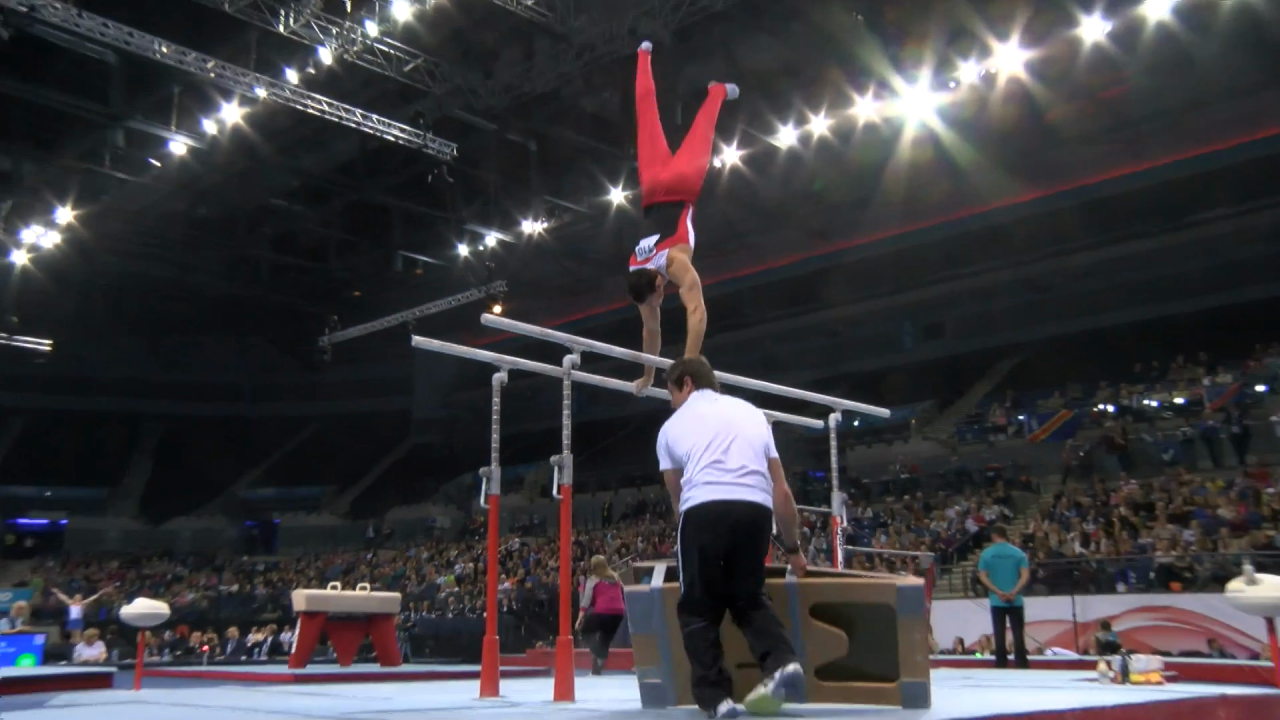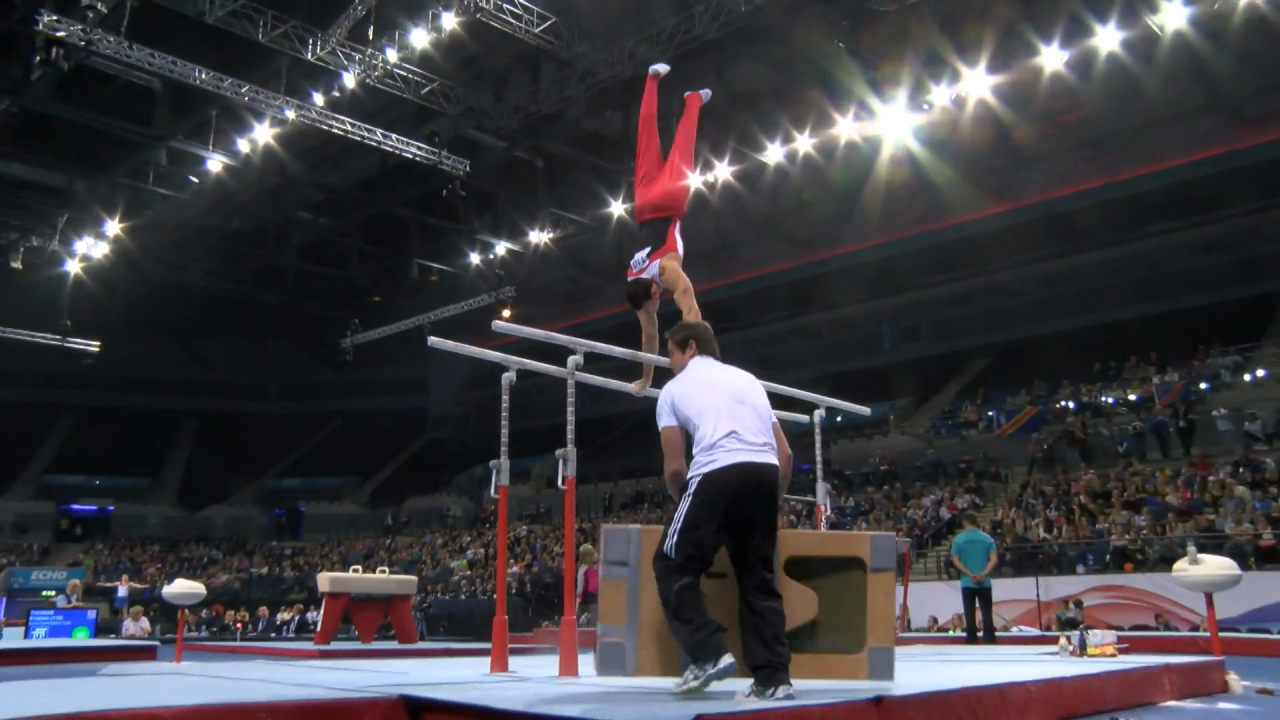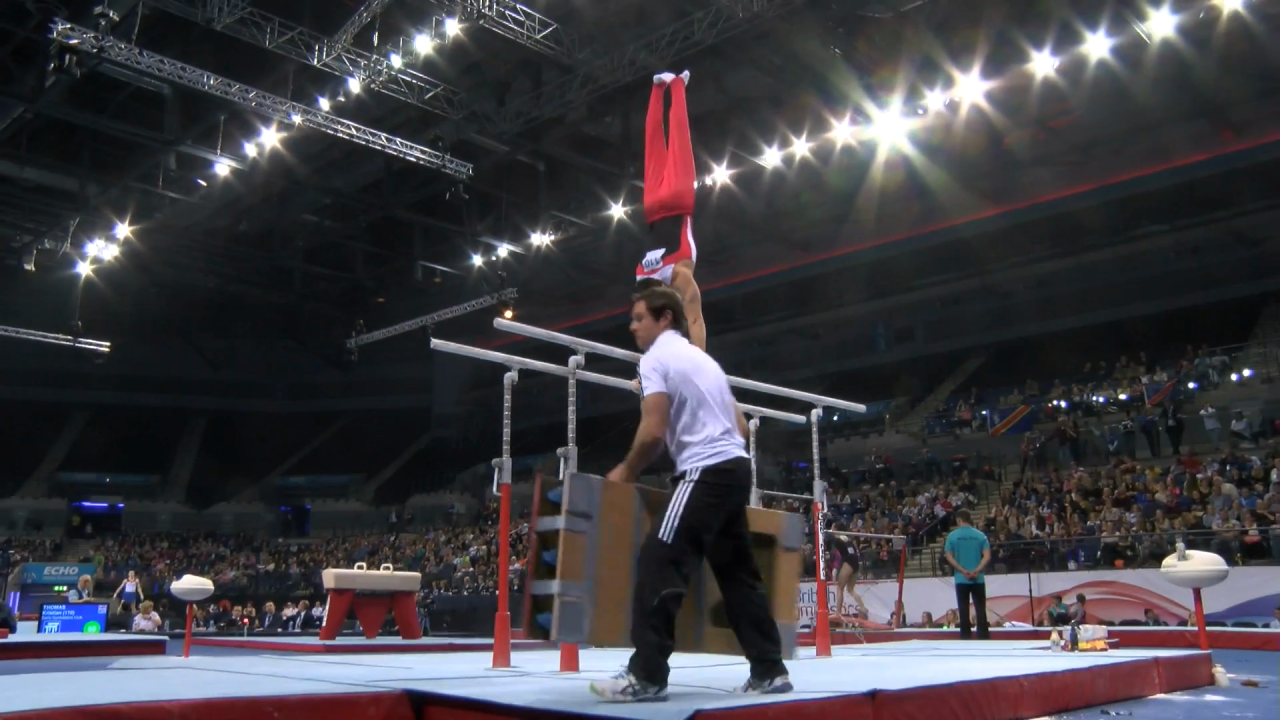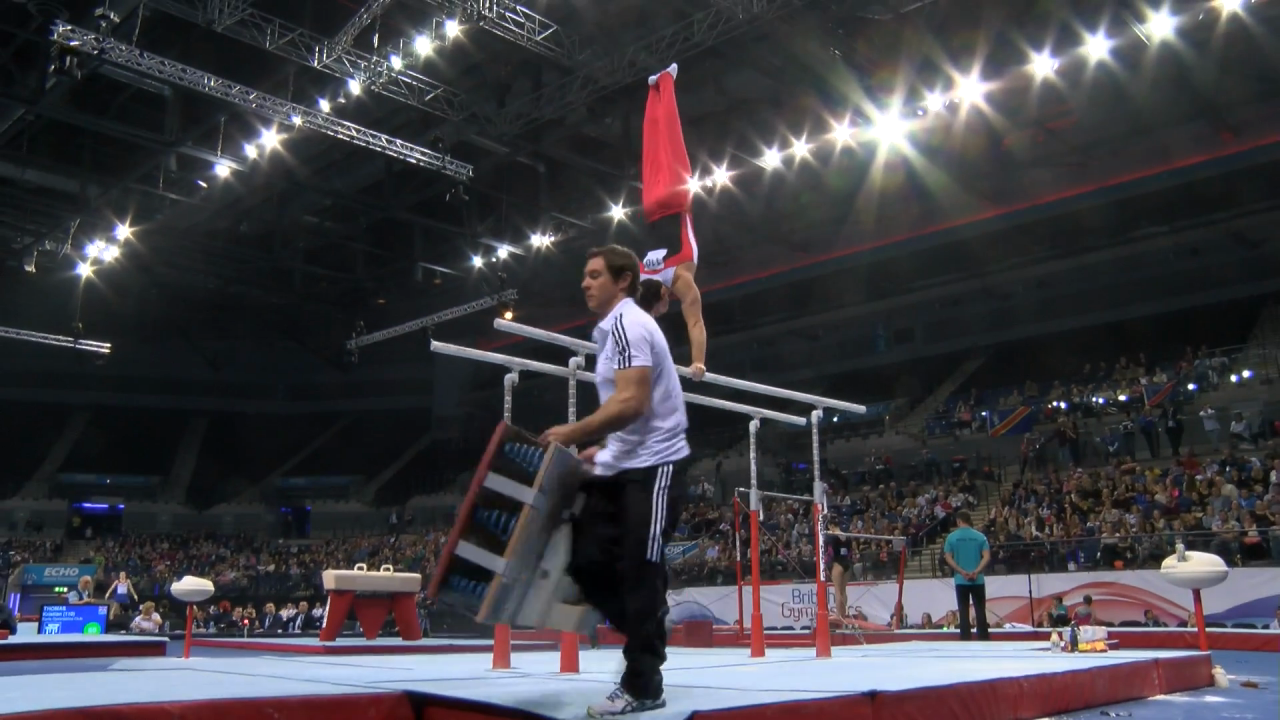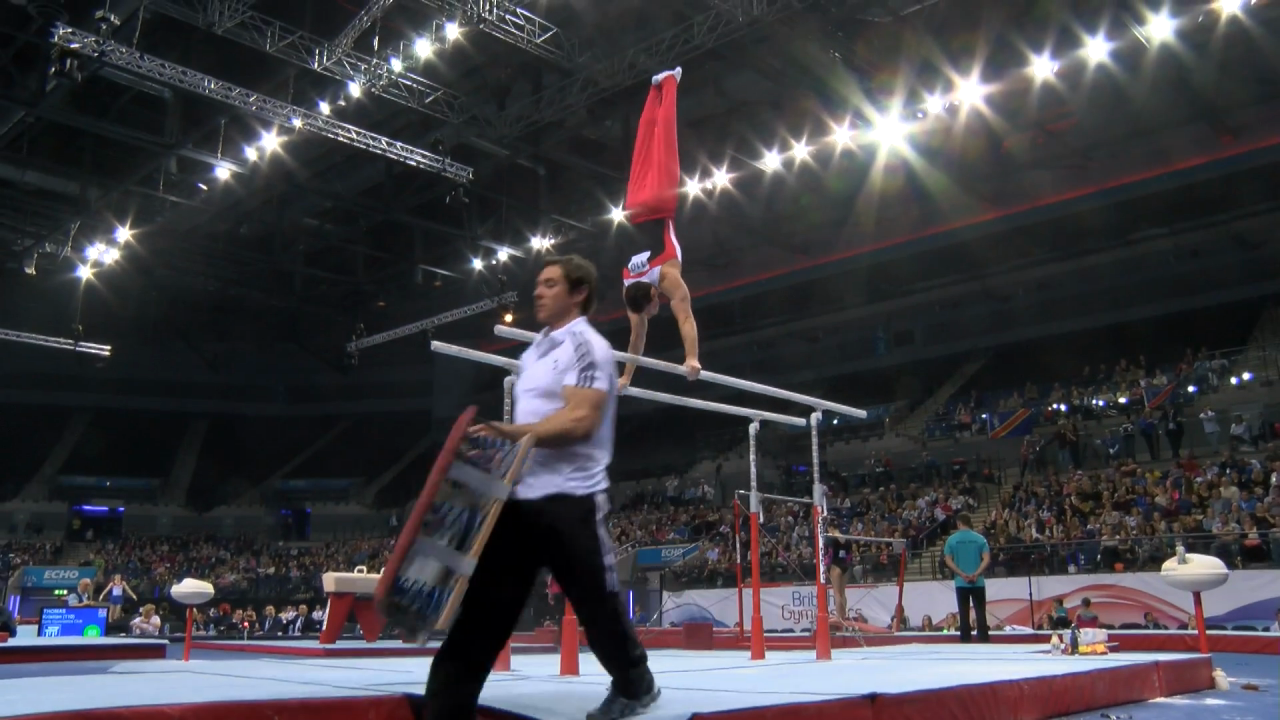
dt=0.3s
person 1, frame 1
left shoulder: (672, 426)
right shoulder: (751, 412)
left elbow: (678, 500)
right elbow: (782, 492)
left wrist: (695, 542)
right wrist: (792, 548)
left hip: (704, 509)
right hip: (755, 509)
left knee: (698, 609)
right knee: (748, 597)
right ankle: (781, 663)
person 1, frame 2
left shoulder: (675, 388)
right shoulder: (748, 380)
left elbow: (674, 467)
right elbow: (784, 453)
left wrist: (684, 504)
right wrist: (774, 506)
left hip: (716, 475)
right hip: (764, 474)
left knee: (673, 563)
right knee: (758, 578)
left ankle: (709, 654)
right ankle: (773, 678)
person 1, frame 3
left shoulder: (657, 356)
right shoulder: (699, 358)
left elbow: (653, 432)
right elbow: (741, 427)
left wrist: (626, 472)
left hip: (705, 469)
right hip: (734, 465)
left knee: (659, 560)
right knee: (738, 573)
left ankle: (647, 676)
right ankle: (769, 669)
person 1, frame 4
left shoulder: (629, 324)
right shoulder: (616, 328)
left elbow: (632, 402)
left wrist: (573, 432)
right wrist: (602, 448)
left hip: (654, 464)
right hip: (620, 465)
left knee: (640, 573)
right knee: (584, 558)
right ankle: (647, 630)
person 1, frame 5
left shoulder: (586, 346)
right shoulder: (534, 352)
left elbow: (579, 420)
left wrist: (509, 431)
left hip: (569, 498)
right hip: (518, 496)
left knee: (598, 608)
right knee: (482, 609)
person 2, frame 1
left shoulder: (676, 265)
right shoulder: (641, 273)
left elbow: (697, 313)
right elbow: (651, 329)
left wrist: (690, 358)
right wrist: (648, 374)
left hip: (676, 190)
right hip: (656, 193)
left knee: (697, 138)
right knee: (648, 121)
right ankle: (643, 58)
person 2, frame 2
left shoulder: (668, 271)
right shoulder: (638, 284)
left elbow: (691, 314)
right elbow: (649, 334)
right wrist: (646, 378)
left hip: (665, 207)
right hip: (647, 209)
left knee: (678, 156)
right knee: (648, 141)
left ankle: (693, 102)
right ankle: (653, 79)
person 2, frame 3
left shoulder: (680, 276)
right shoulder: (645, 279)
left elbow: (695, 320)
left hip: (677, 204)
right hip: (658, 209)
left knee: (676, 134)
right knee: (656, 139)
left ankle: (677, 85)
right ankle: (660, 86)
person 2, frame 4
left shoulder: (681, 280)
right shoulder: (645, 283)
left elbow: (696, 323)
left wrist: (698, 362)
left hip: (673, 203)
right hip: (657, 208)
left knee: (667, 135)
right knee: (655, 145)
left ankle: (664, 81)
right ankle: (657, 88)
person 2, frame 5
left shoulder: (668, 279)
right shoulder: (632, 286)
left elbow: (686, 320)
right elbow: (637, 335)
left wrist: (692, 358)
right wrist: (627, 374)
left hip: (656, 208)
right hip: (638, 210)
left knee: (661, 138)
right knee: (647, 138)
left ankle: (669, 83)
right ankle: (659, 88)
